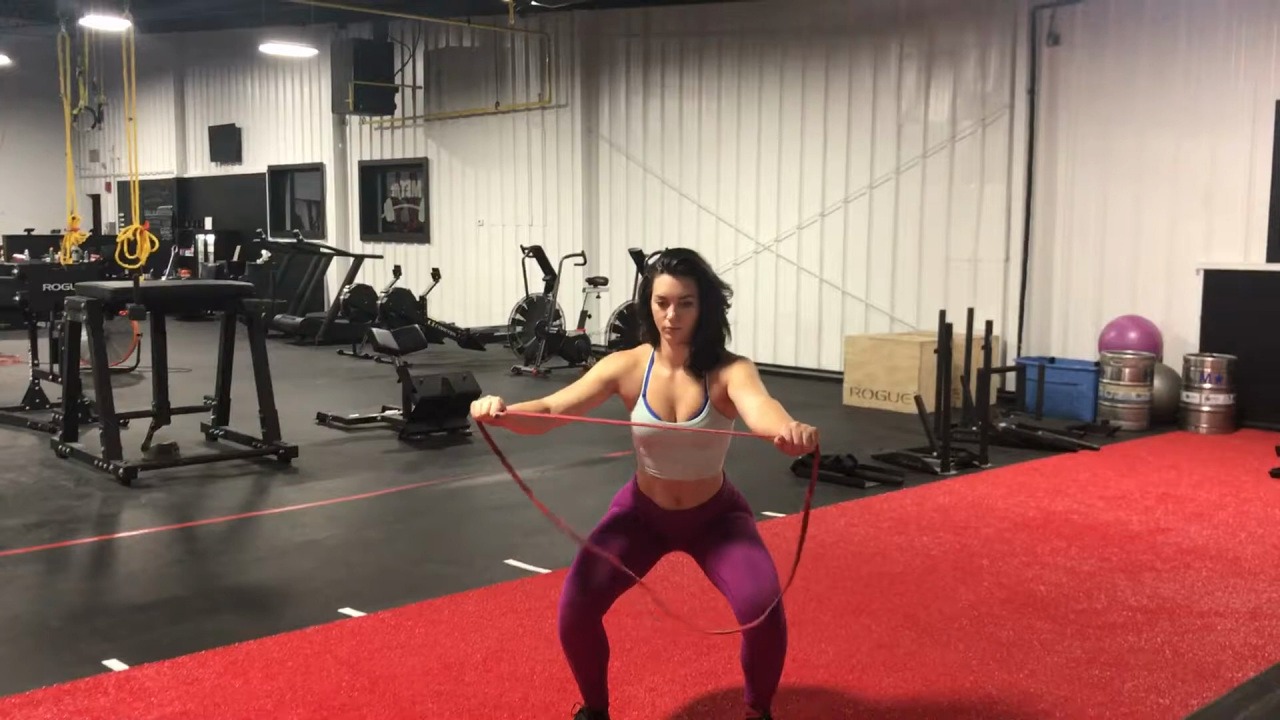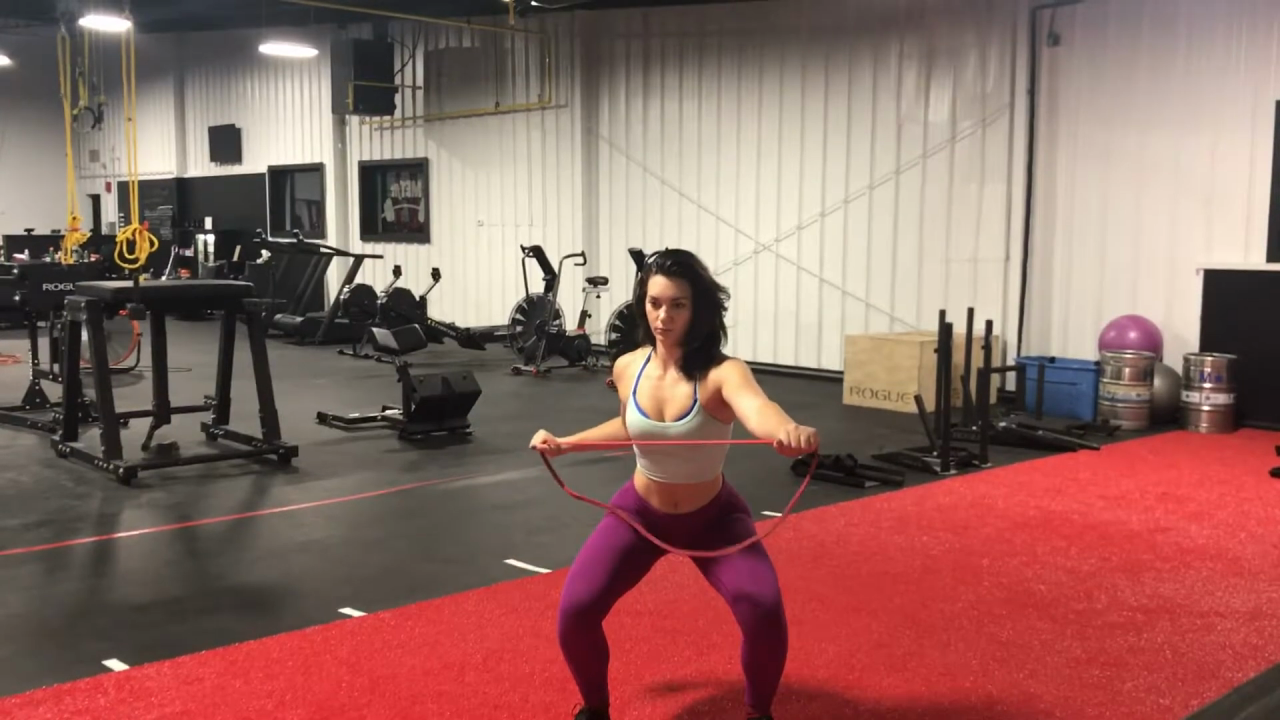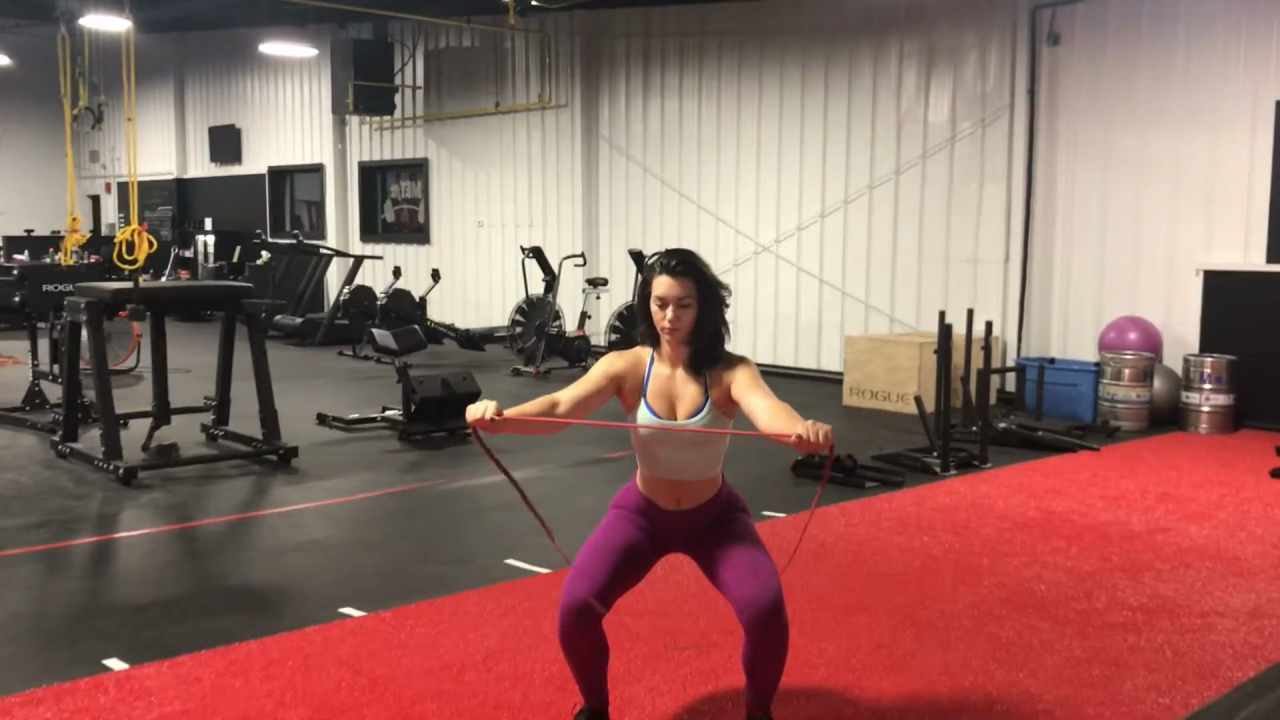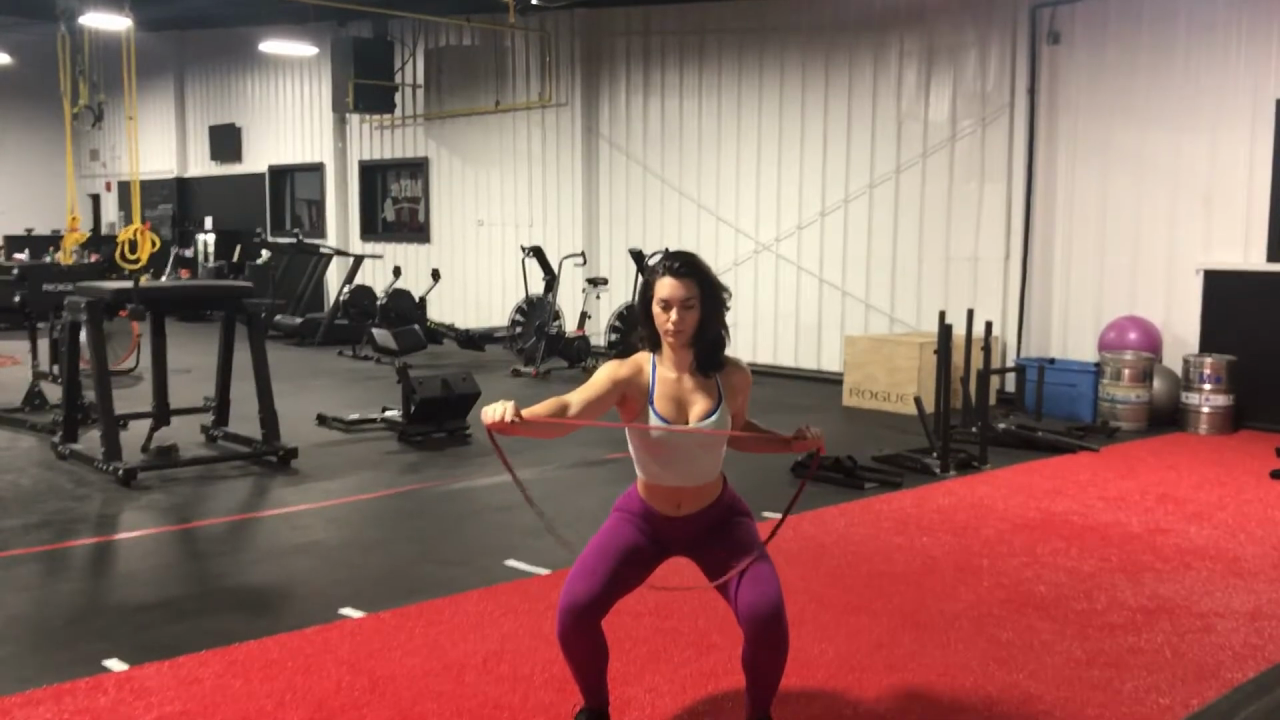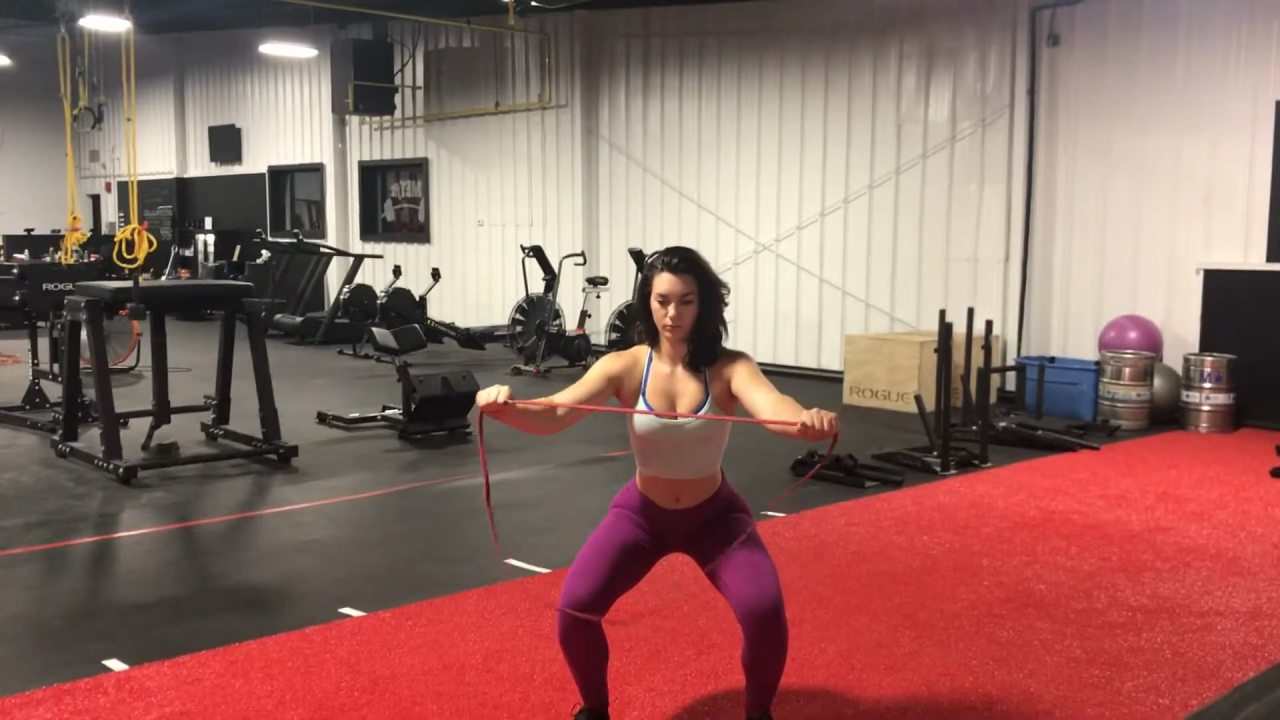
dt=1s
person 1, frame 1
left shoulder: (730, 371)
right shoulder: (626, 366)
left elbow: (761, 408)
right elbow: (551, 412)
left wrist: (790, 429)
right wrist: (502, 412)
left hip: (714, 515)
right hip: (642, 510)
left knee: (763, 610)
right knee: (576, 607)
person 1, frame 2
left shoulder: (723, 373)
right shoulder: (627, 368)
left elbow: (758, 409)
left wrist: (789, 432)
right wrist: (563, 444)
left hip: (714, 517)
right hip: (640, 511)
left knee: (766, 616)
right knee: (575, 611)
person 1, frame 3
left shoulder: (731, 371)
right shoulder: (626, 366)
left elbow: (768, 409)
right elbow: (560, 406)
left wrist: (805, 429)
right wrist: (502, 416)
left hip: (714, 516)
right hip: (641, 511)
left knee: (766, 612)
right knee: (575, 607)
person 1, frame 4
left shoulder: (733, 376)
right shoulder: (627, 374)
right elbow: (569, 409)
left wrist: (792, 442)
right wrist: (515, 417)
left hip: (716, 519)
right hip: (642, 517)
left knee: (766, 617)
right knee: (574, 611)
person 1, frame 5
left shoulder: (730, 367)
right shoulder: (624, 366)
left elbow: (773, 408)
right elbow: (556, 412)
left wrist: (809, 420)
right wrist: (508, 409)
left hip: (714, 514)
right hip: (641, 511)
left knee: (765, 612)
right knee: (574, 608)
